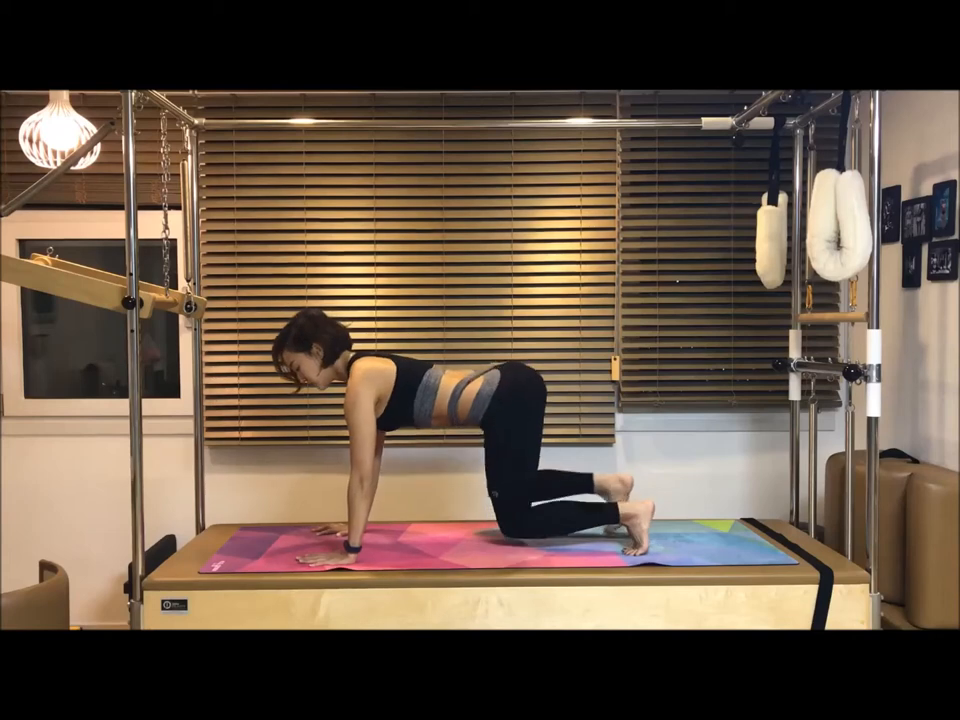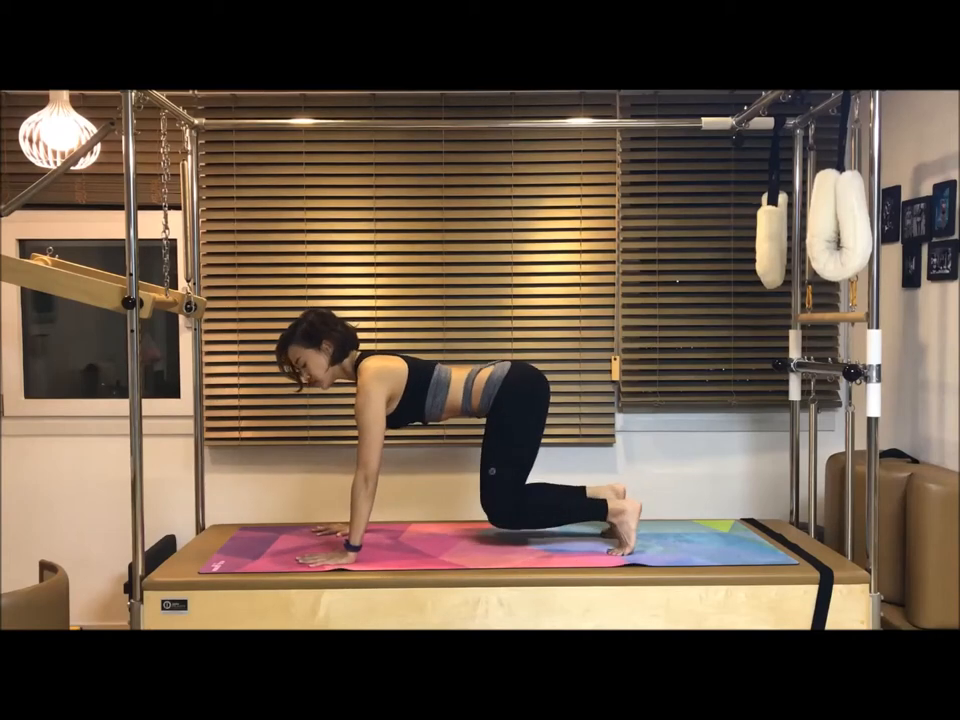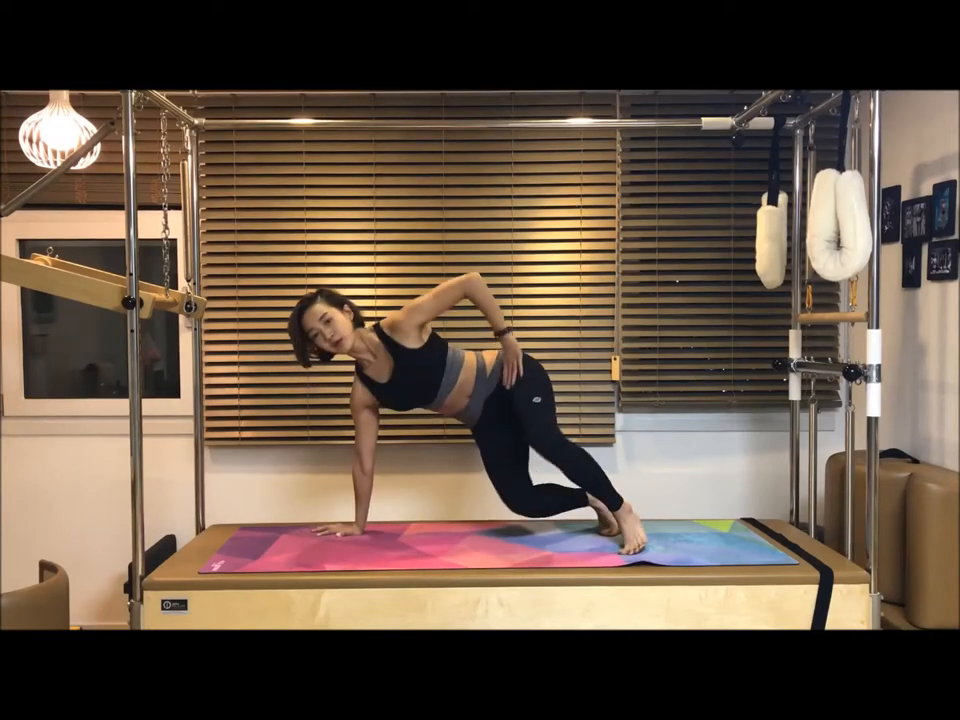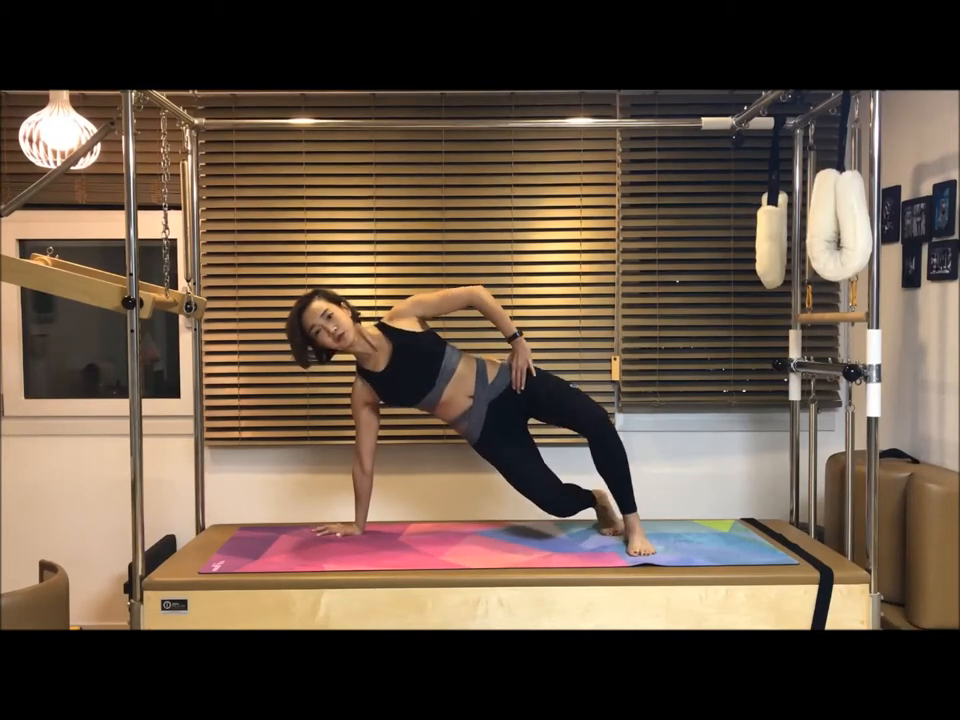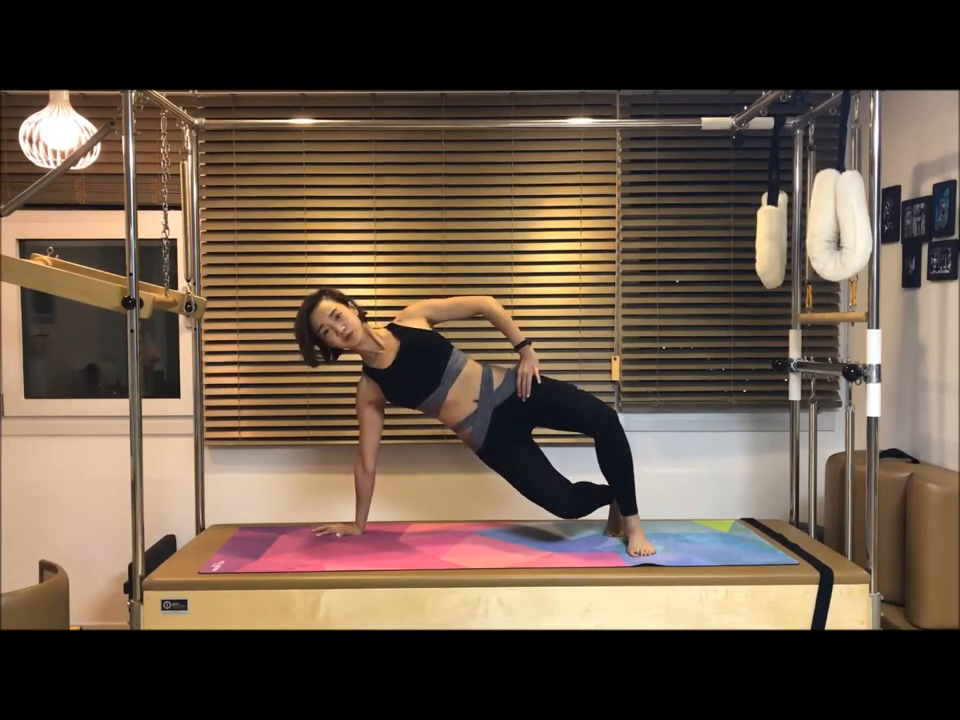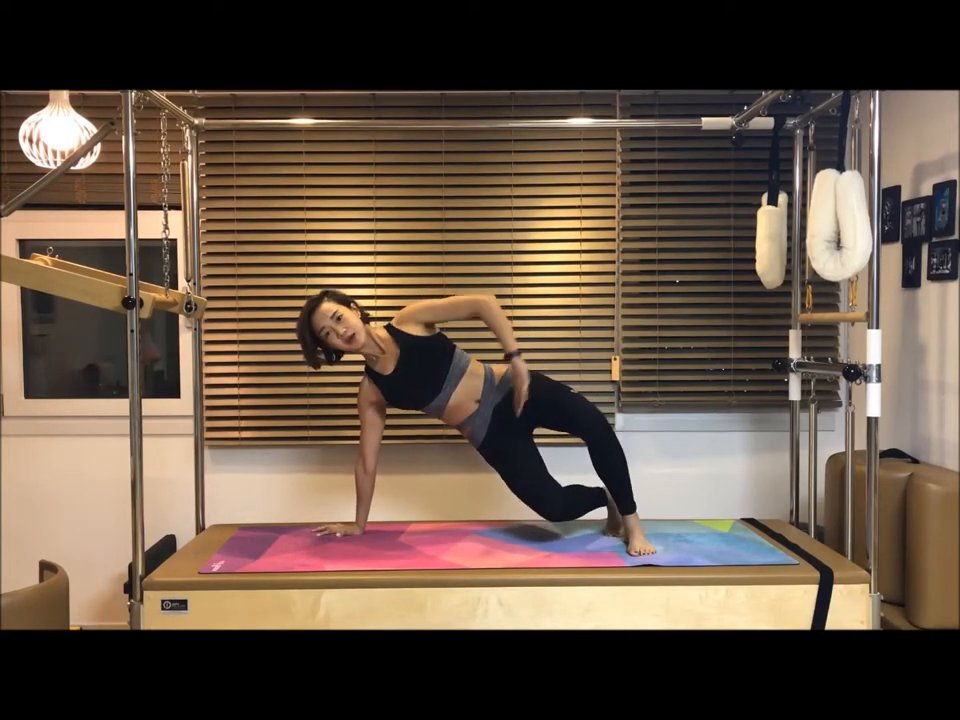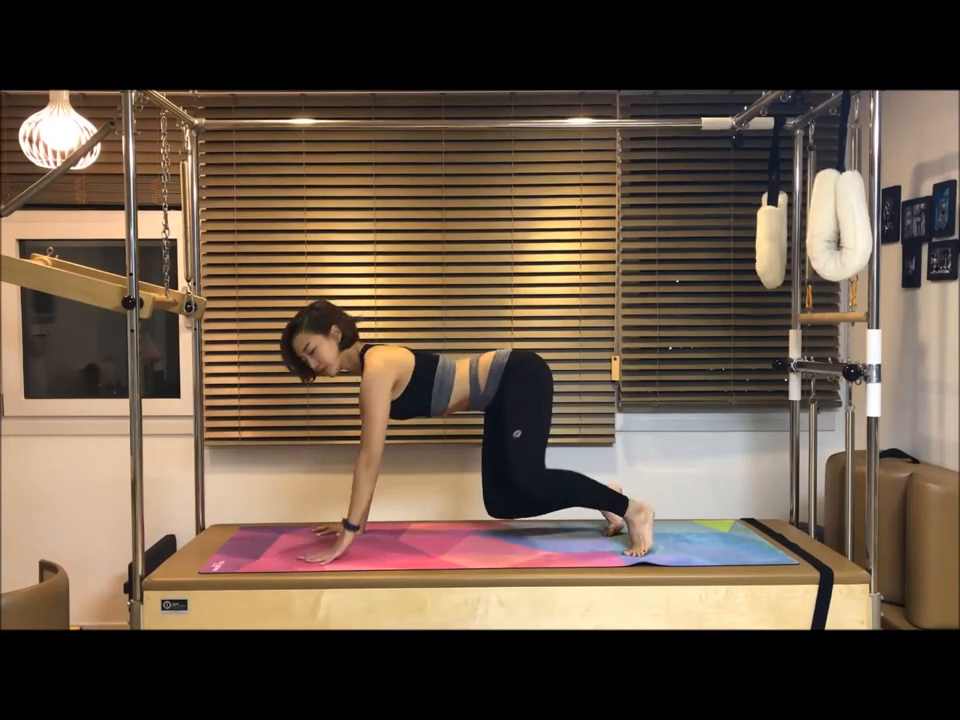
dt=0.7s
person 1, frame 1
left shoulder: (359, 385)
right shoulder: (369, 371)
left elbow: (361, 473)
right elbow: (373, 462)
left wrist: (351, 549)
right wrist: (354, 524)
left hip: (508, 402)
right hip: (509, 387)
left knee: (515, 521)
right knee: (507, 491)
left ankle: (627, 512)
right ankle: (605, 484)
person 1, frame 2
left shoulder: (371, 379)
right shoulder: (371, 373)
left elbow: (367, 472)
right elbow: (367, 468)
left wrist: (350, 548)
right wrist: (355, 524)
left hip: (518, 389)
right hip: (508, 391)
left knee: (503, 509)
right knee: (500, 503)
left ankle: (617, 509)
right ankle: (603, 494)
person 1, frame 3
left shoulder: (401, 327)
right shoulder: (363, 391)
left elbow: (471, 281)
right elbow: (364, 461)
left wrist: (505, 335)
right wrist: (358, 523)
left hip: (513, 374)
right hip: (487, 415)
left knee: (545, 439)
right knee: (520, 500)
left ankle: (622, 510)
right ankle: (592, 498)
person 1, frame 4
left shoulder: (403, 316)
right shoulder: (364, 390)
left elbow: (476, 294)
right elbow: (364, 460)
left wrist: (516, 339)
right wrist: (358, 523)
left hip: (510, 383)
right hip: (488, 429)
left knee: (595, 420)
right knee: (554, 500)
left ankle: (631, 521)
right ankle: (597, 498)
person 1, frame 5
left shoulder: (412, 318)
right shoulder: (369, 389)
left elbow: (485, 304)
right elbow: (366, 461)
left wrist: (525, 347)
right wrist: (357, 523)
left hip: (513, 390)
right hip: (491, 437)
left knee: (603, 419)
right knee: (565, 503)
left ankle: (631, 520)
right ankle: (612, 496)
person 1, frame 6
left shoulder: (409, 321)
right shoulder: (371, 389)
left elbow: (482, 303)
right elbow: (367, 461)
left wrist: (514, 357)
right wrist: (358, 523)
left hip: (516, 387)
right hip: (493, 431)
left knee: (592, 423)
right knee: (553, 506)
left ankle: (631, 519)
right ankle: (607, 496)
person 1, frame 7
left shoulder: (377, 365)
right shoulder: (369, 382)
left elbow: (371, 458)
right elbow: (367, 459)
left wrist: (349, 531)
right wrist: (357, 522)
left hip: (518, 375)
right hip: (500, 398)
left knee: (527, 473)
right knee: (499, 504)
left ankle: (633, 511)
right ankle: (600, 496)
